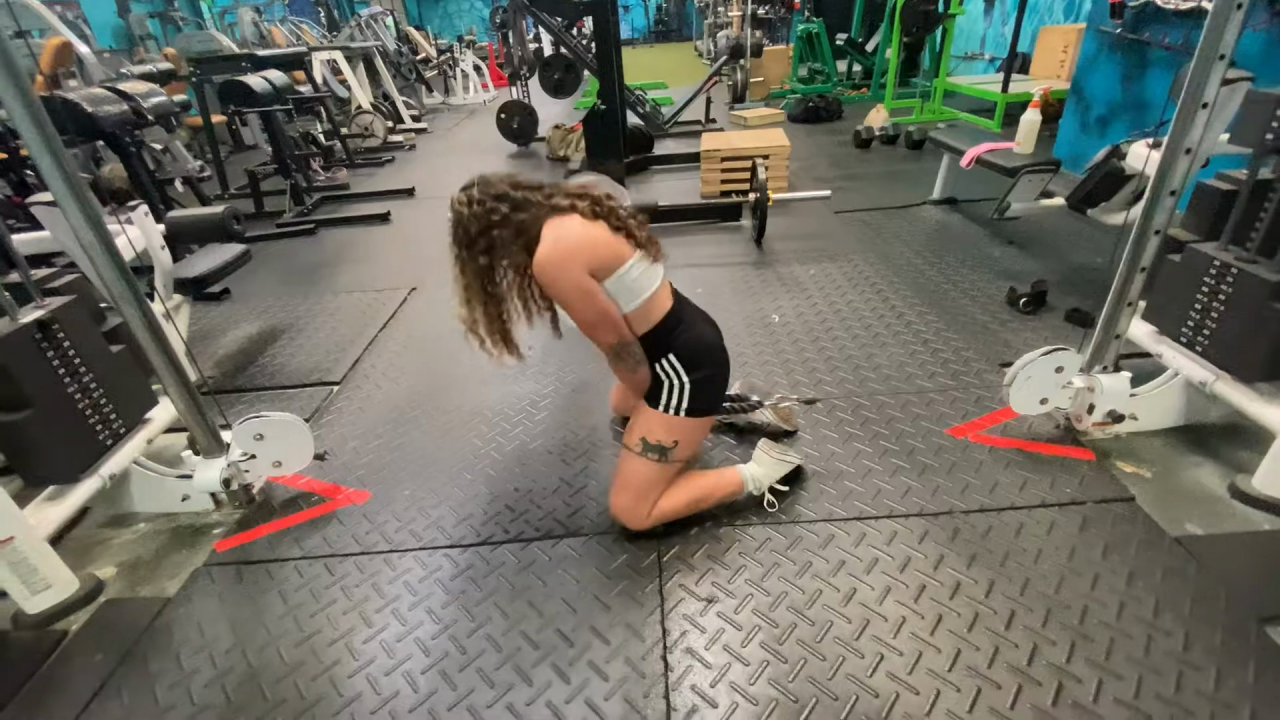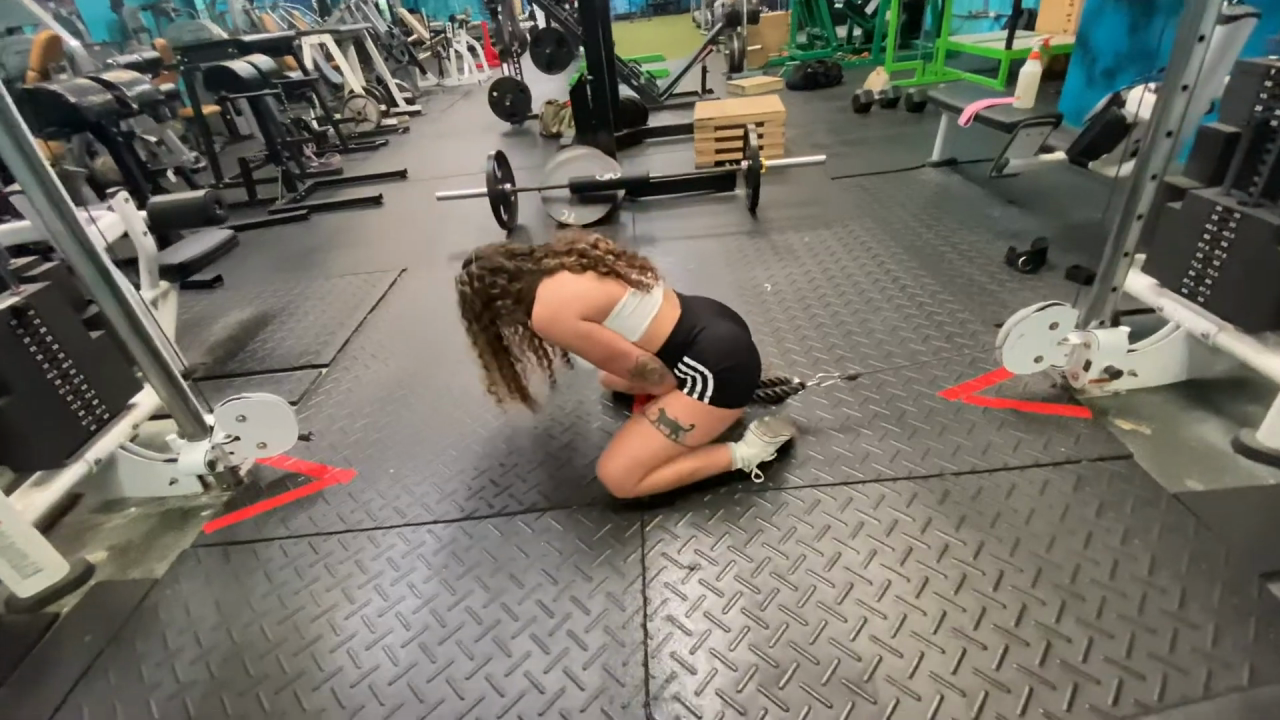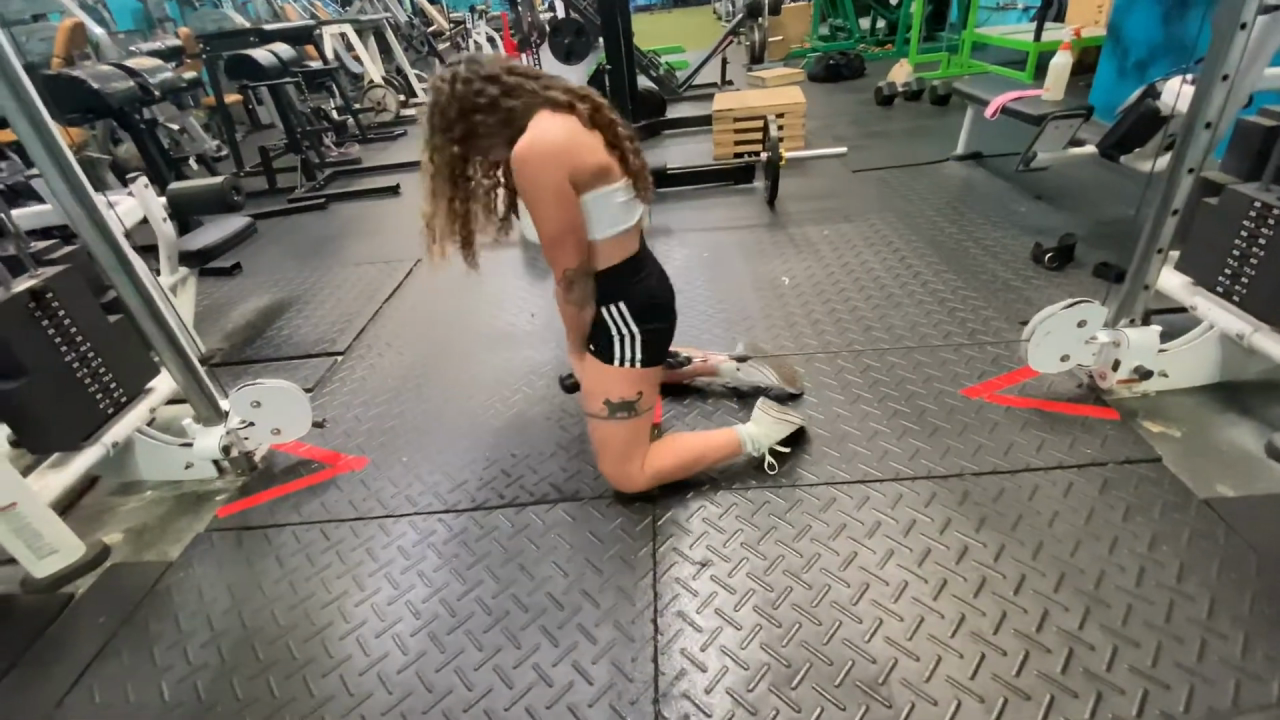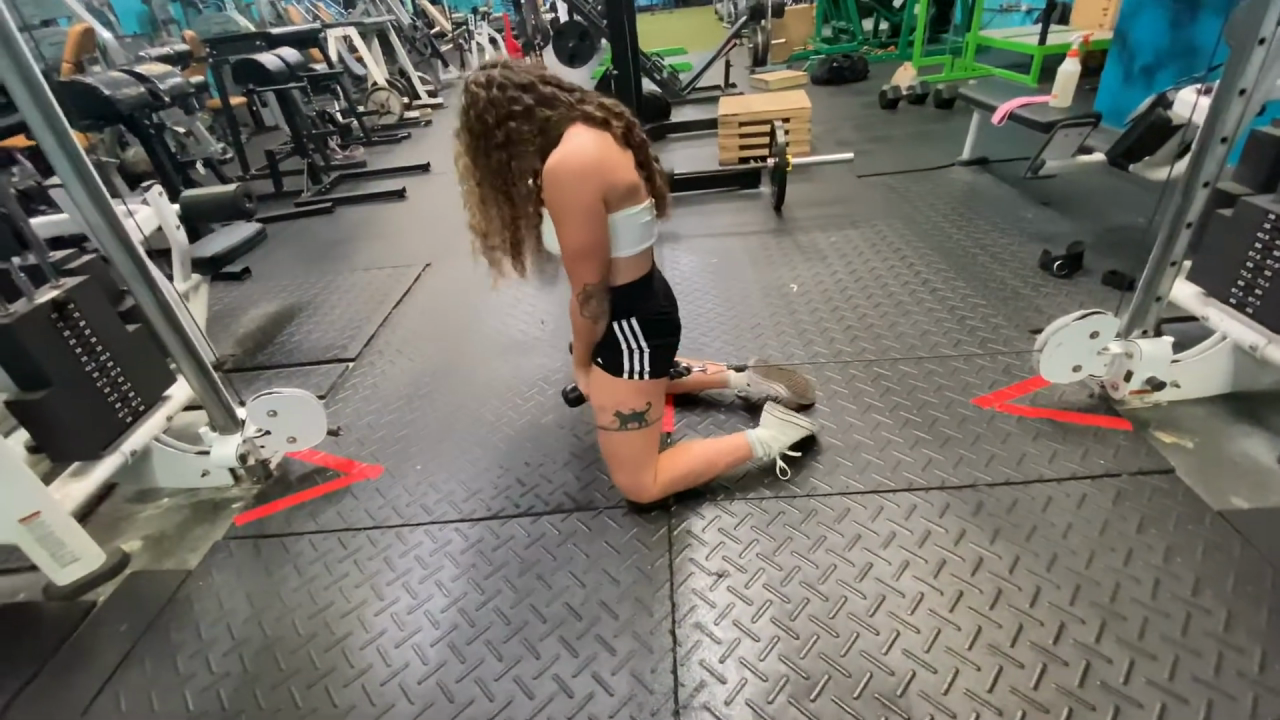
dt=0.7s
person 1, frame 1
left shoulder: (553, 254)
right shoulder: (570, 212)
left elbow: (615, 341)
left wrist: (641, 394)
left hip: (683, 364)
right hip: (686, 337)
left knee: (631, 510)
right knee: (622, 407)
left ankle: (755, 473)
person 1, frame 2
left shoulder: (549, 314)
right shoulder: (561, 256)
left elbow: (640, 369)
left wrist: (680, 401)
left hip: (718, 366)
right hip: (713, 322)
left knee: (616, 476)
right knee: (612, 379)
left ankle: (746, 450)
person 1, frame 3
left shoulder: (535, 150)
right shoulder: (563, 113)
left elbow: (570, 271)
left wrist: (577, 348)
left hip: (623, 308)
right hip: (638, 284)
left knee: (625, 474)
right knee: (632, 369)
left ankle: (753, 434)
right ankle: (729, 366)
person 1, frame 4
left shoulder: (568, 163)
right shoulder: (588, 126)
left elbow: (589, 287)
left wrist: (580, 361)
left hip: (630, 322)
right hip: (641, 304)
left knee: (639, 485)
left ankle: (766, 440)
right ankle: (742, 380)
